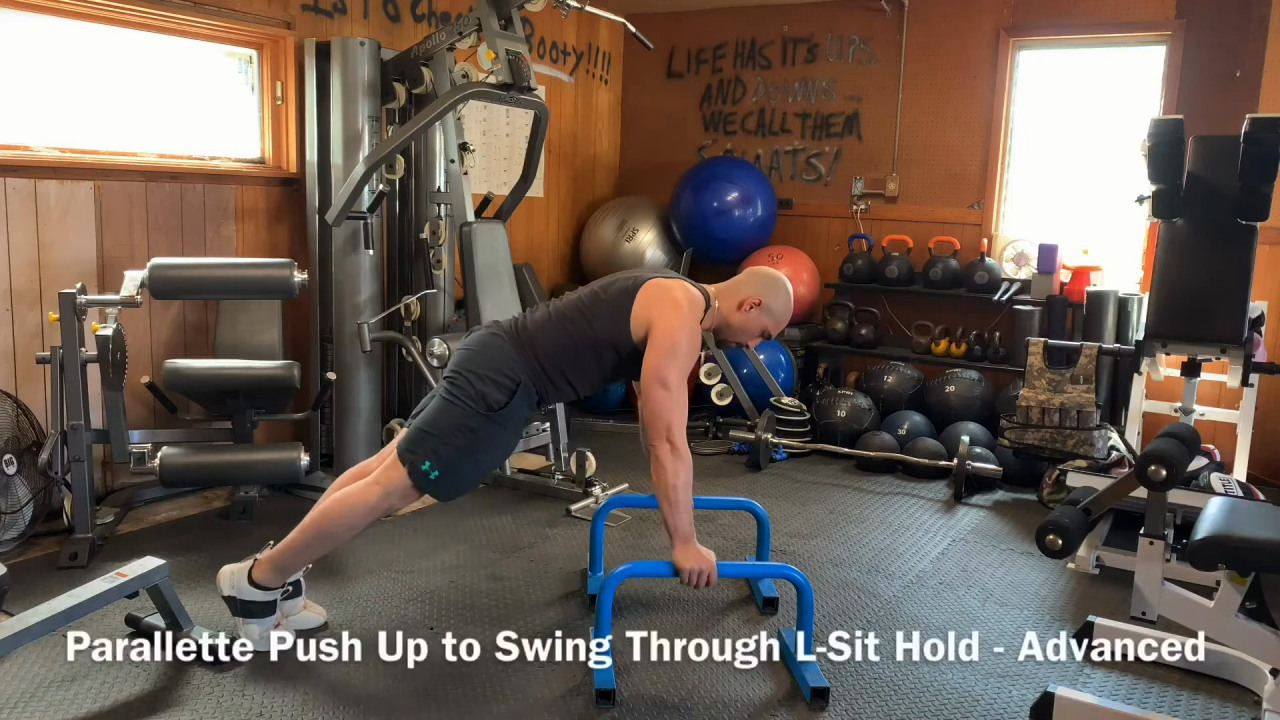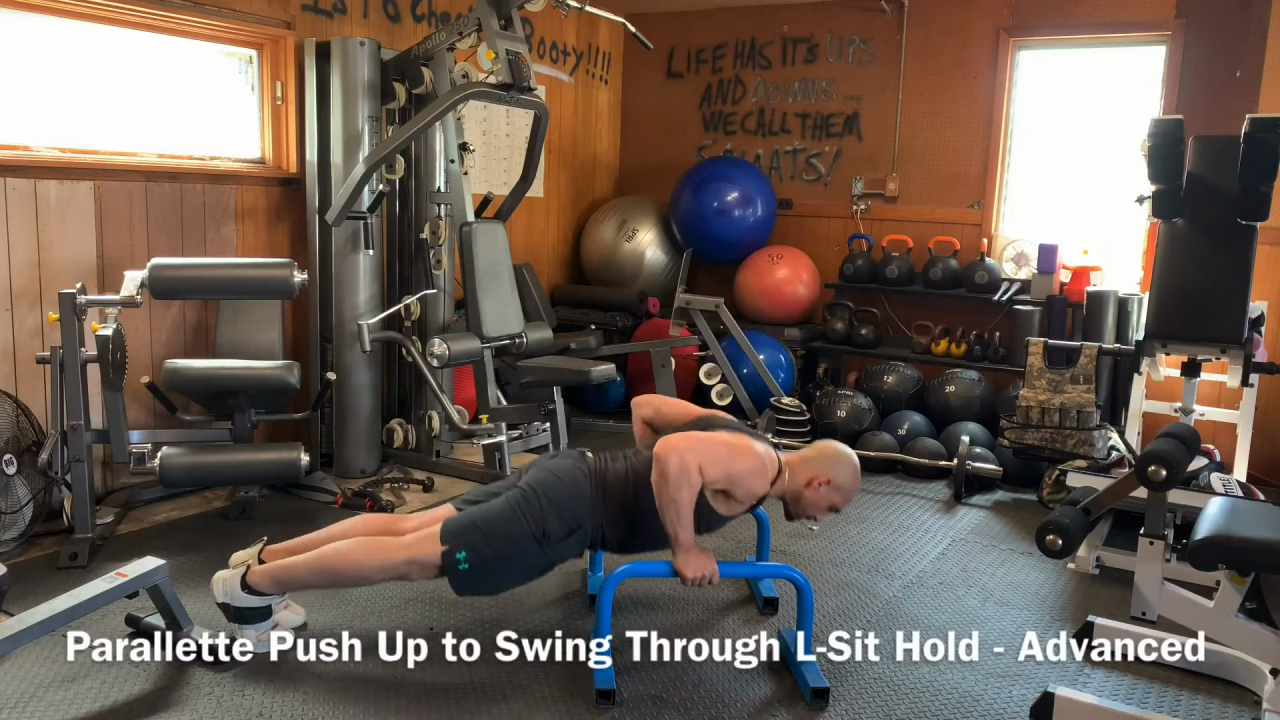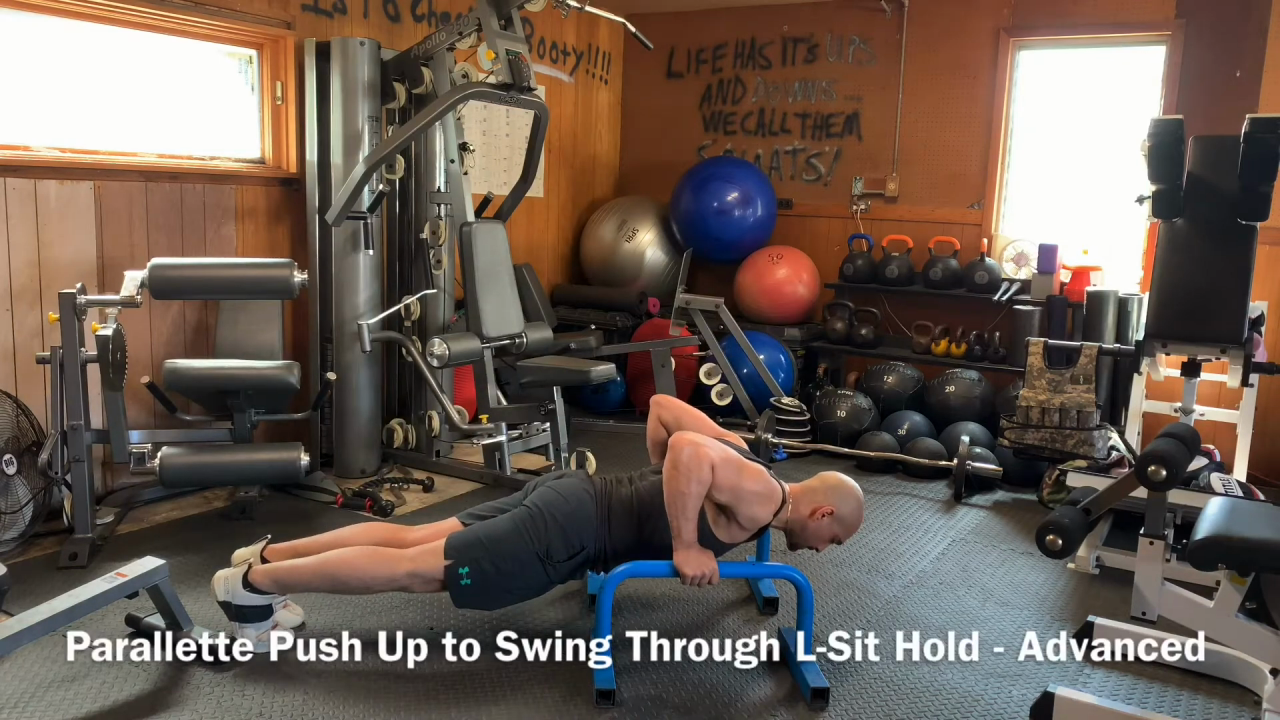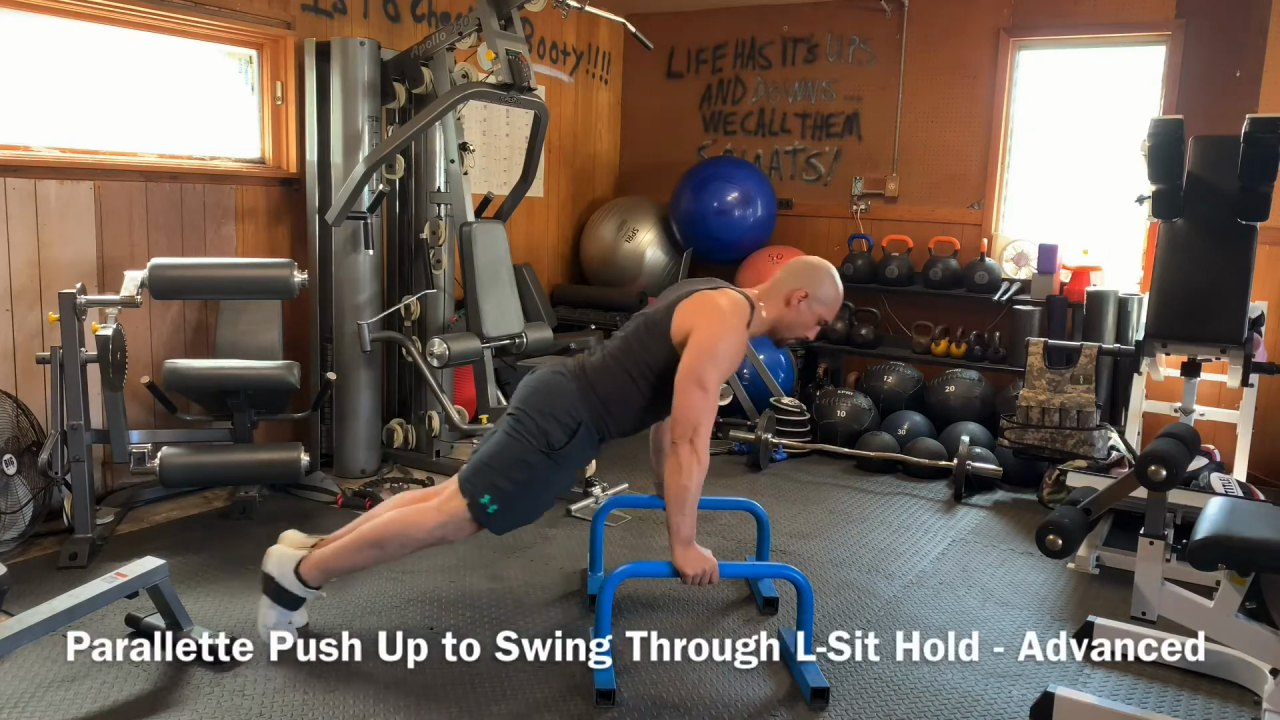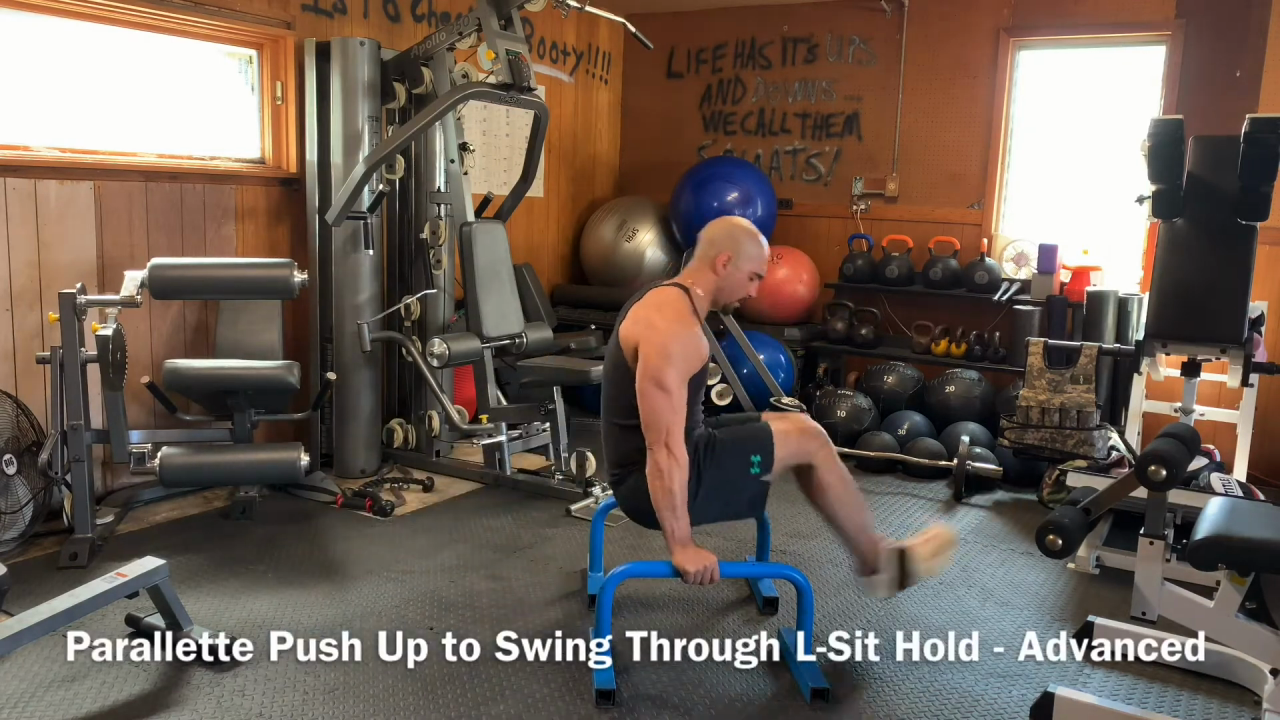
dt=1s
person 1, frame 1
left shoulder: (673, 295)
right shoulder: (680, 319)
left elbow: (652, 405)
right elbow: (667, 438)
left wrist: (671, 489)
right wrist: (684, 543)
left hip: (495, 355)
right hip: (502, 381)
left knee: (388, 464)
right knee: (390, 486)
left ankle: (279, 570)
right ankle: (256, 582)
person 1, frame 2
left shoulder: (736, 432)
right shoulder: (757, 468)
left elbow: (643, 405)
right elbow: (672, 458)
right wrist: (685, 549)
left hip: (567, 476)
right hip: (566, 510)
left knee: (413, 526)
right knee: (413, 558)
left ankle: (266, 555)
right ankle: (252, 583)
person 1, frame 3
left shoulder: (739, 452)
right shoulder: (761, 498)
left elbow: (662, 406)
right elbow: (687, 452)
right wrist: (685, 545)
left hip: (570, 494)
right hip: (570, 533)
left knee: (415, 537)
right knee: (414, 569)
left ankle: (268, 554)
right ankle: (252, 583)
person 1, frame 4
left shoulder: (718, 301)
right shoulder: (727, 325)
left elbow: (667, 411)
right elbow: (690, 440)
left wrist: (669, 494)
right wrist: (683, 544)
left hip: (561, 395)
right hip: (564, 418)
left knee: (451, 499)
right knee: (451, 516)
left ankle: (310, 549)
right ankle: (296, 573)
person 1, frame 5
left shoulder: (665, 303)
right shoulder: (673, 323)
right elbow: (664, 446)
right wrist: (682, 545)
left hip: (662, 465)
right hip: (653, 482)
left knee: (792, 441)
right knee: (804, 437)
left ankle: (878, 556)
right ankle: (881, 565)
